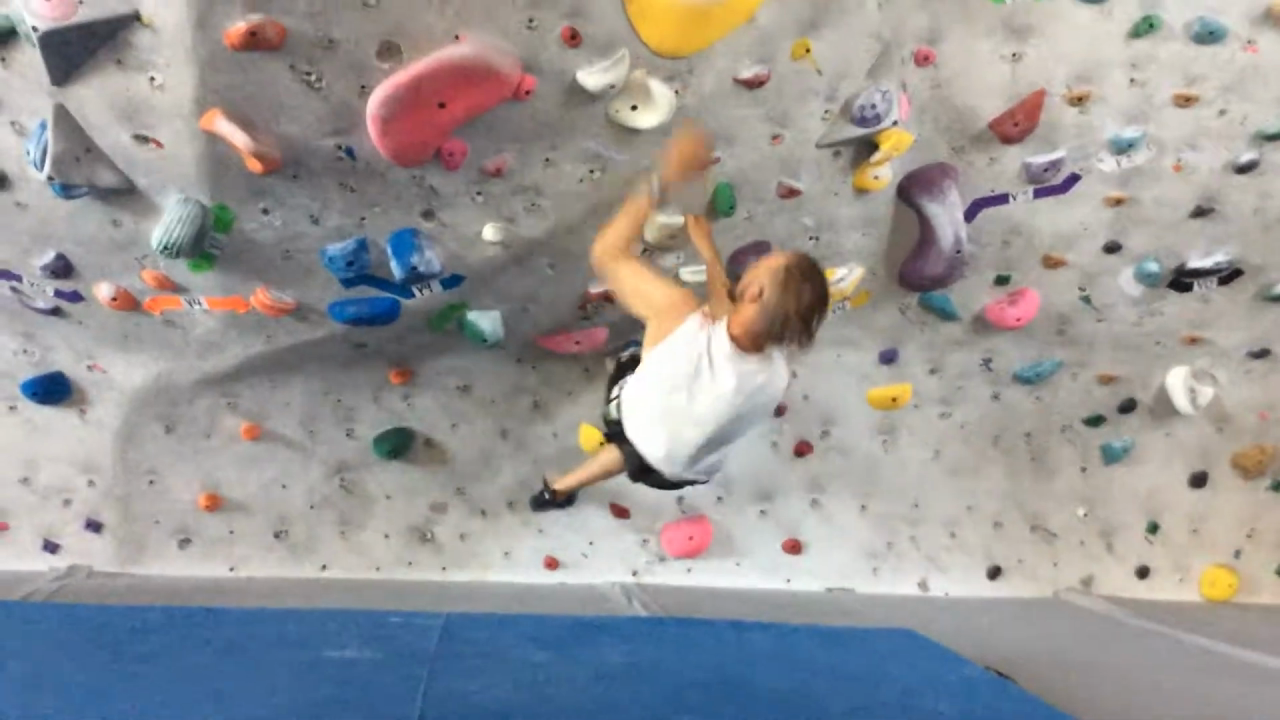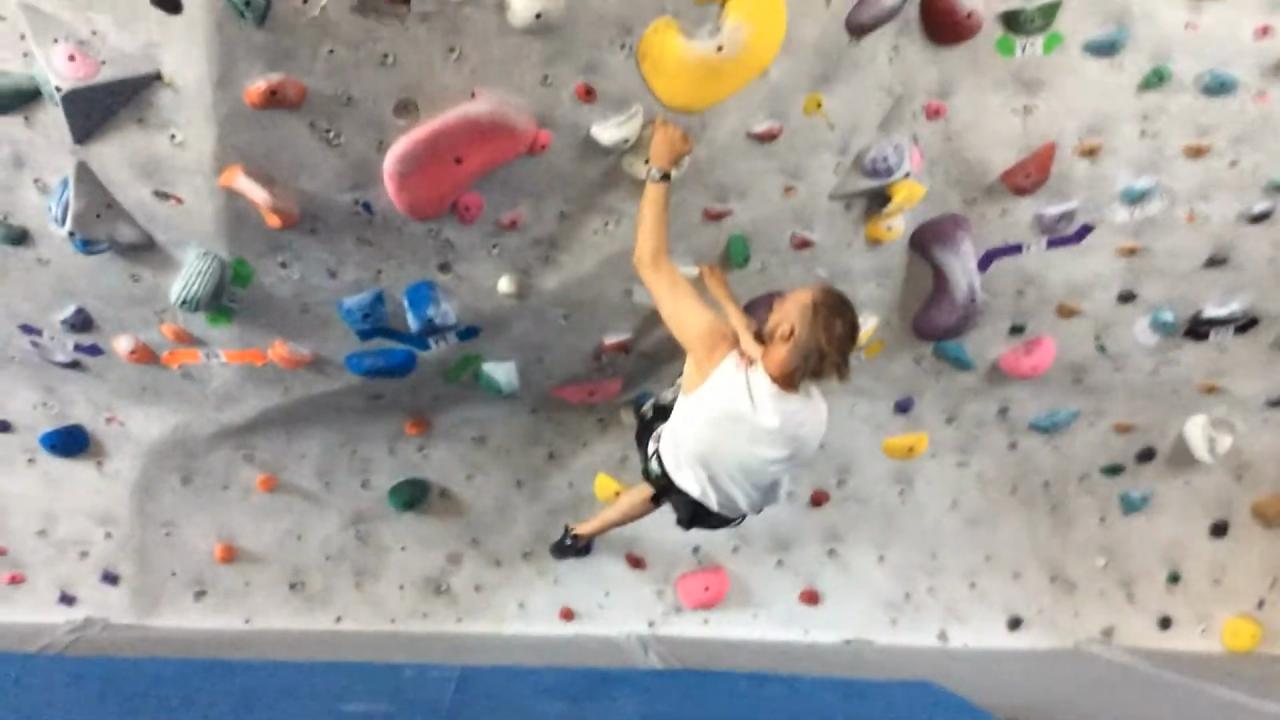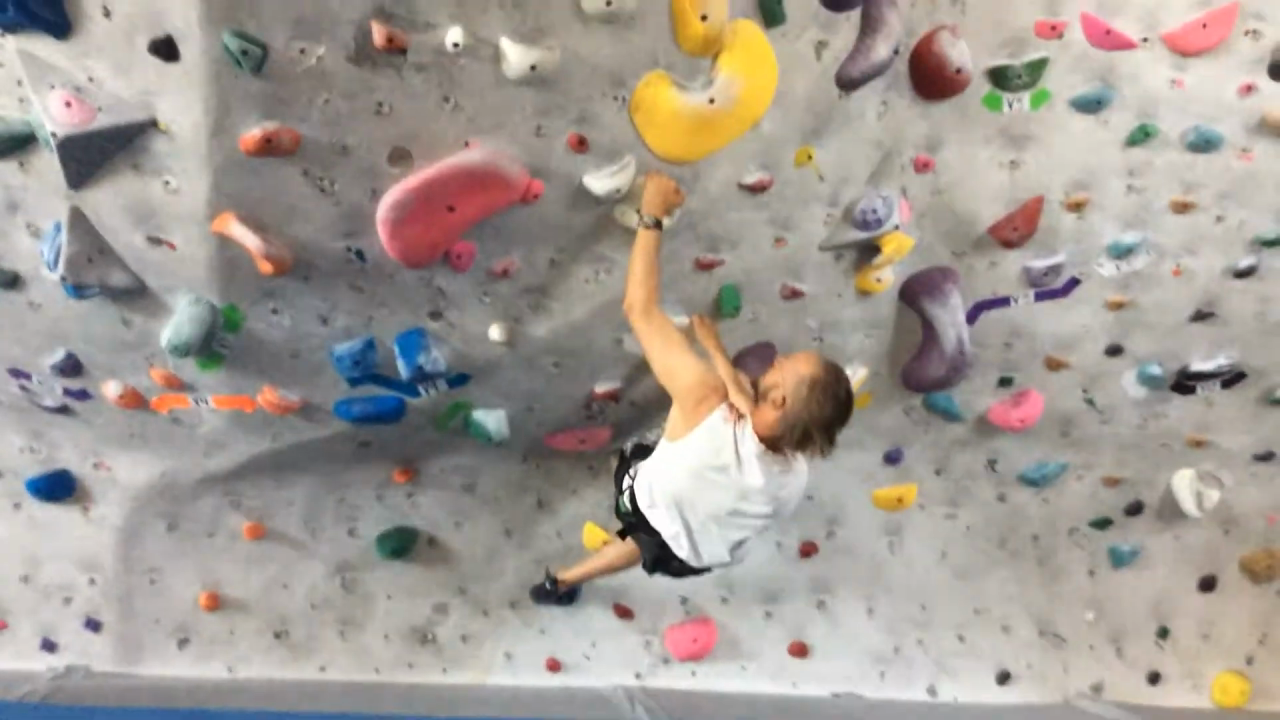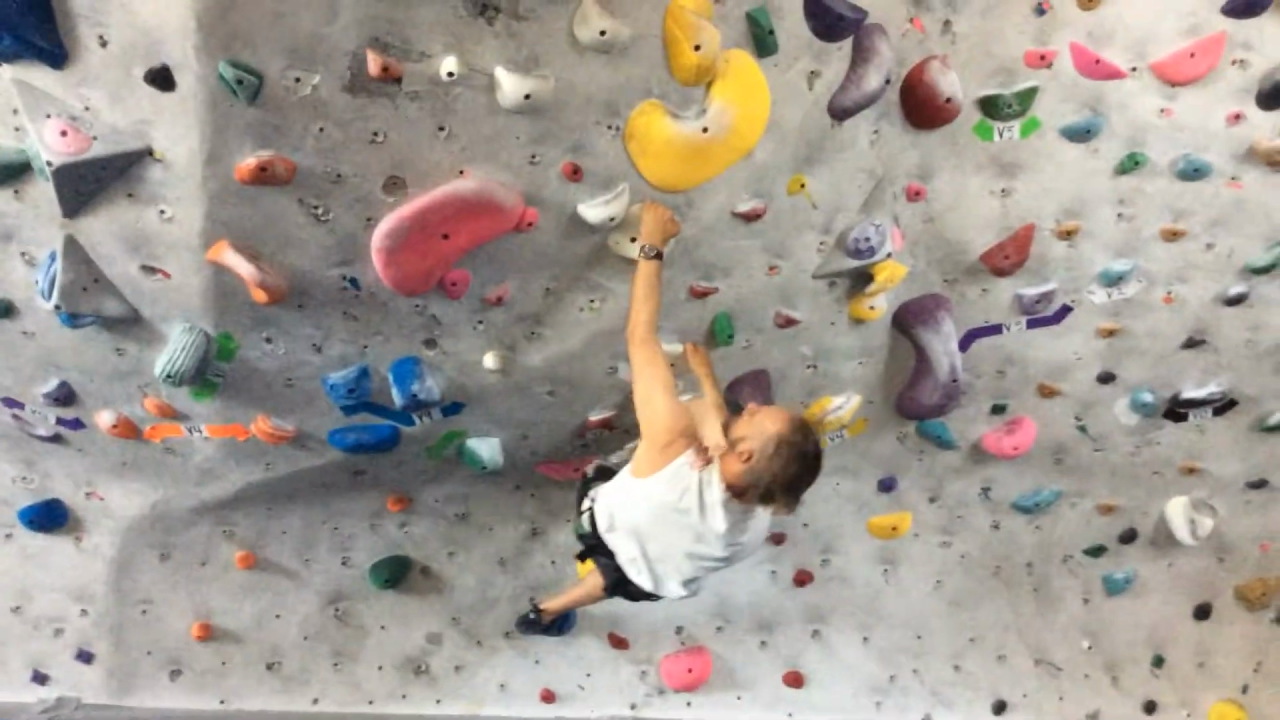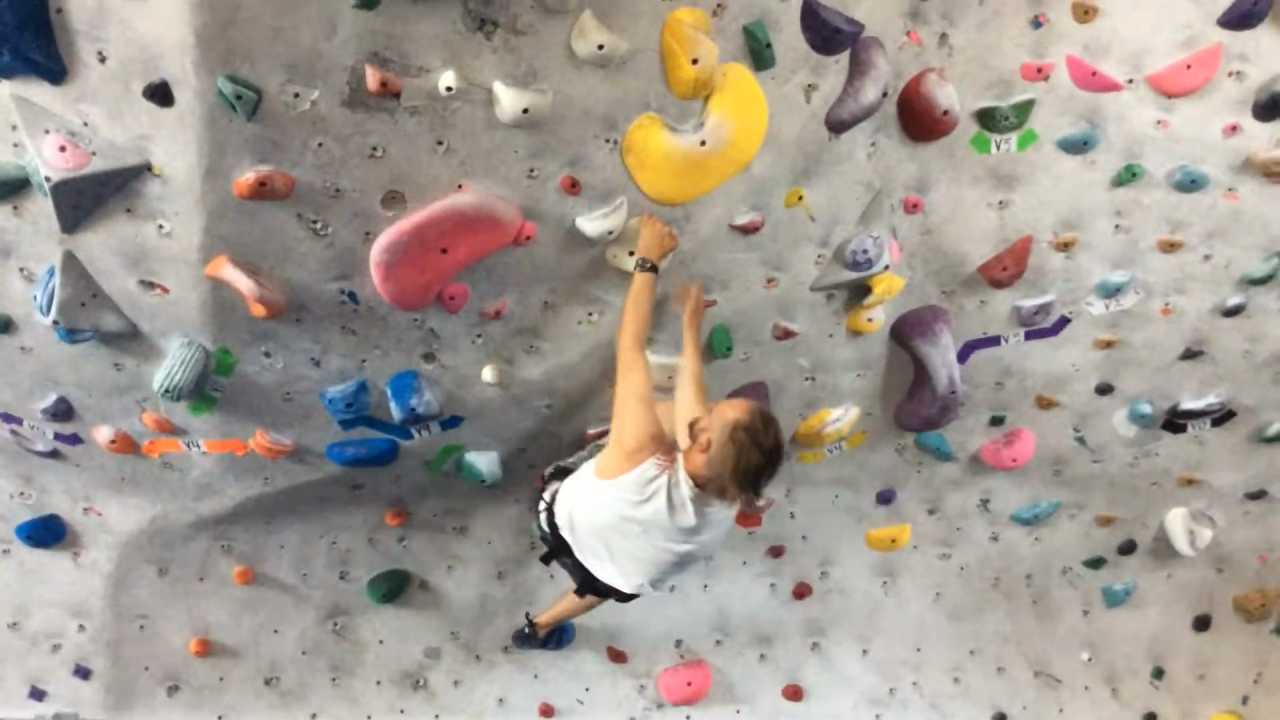
dt=0.3s
person 1, frame 1
left shoulder: (680, 318)
right shoulder: (775, 378)
left elbow: (606, 250)
left wrist: (663, 179)
right wrist: (708, 249)
left hip: (636, 436)
right hip: (685, 472)
right ankle: (563, 488)
person 1, frame 2
left shoulder: (718, 355)
right shoulder: (813, 417)
left elbow: (649, 261)
left wrist: (659, 166)
right wrist: (724, 296)
left hip: (669, 464)
right hip: (726, 510)
right ankle: (581, 535)
person 1, frame 3
left shoulder: (705, 406)
right shoulder: (793, 480)
left elbow: (639, 307)
left wrist: (651, 216)
right wrist: (713, 346)
left hip: (644, 501)
right hip: (692, 556)
right ankle: (565, 581)
person 1, frame 4
left shoulder: (673, 449)
right shoulder: (755, 527)
left elbow: (641, 338)
right elbow: (722, 437)
left wrist: (652, 248)
right wrist: (706, 376)
left hip: (601, 519)
right hip: (647, 578)
right ankle: (550, 613)
person 1, frame 5
left shoulder: (641, 454)
right shoulder: (722, 512)
left elbow: (630, 347)
right elbow: (691, 407)
left wrist: (648, 261)
right wrist: (692, 326)
left hip: (563, 519)
right hip: (620, 576)
right ankle: (542, 627)
